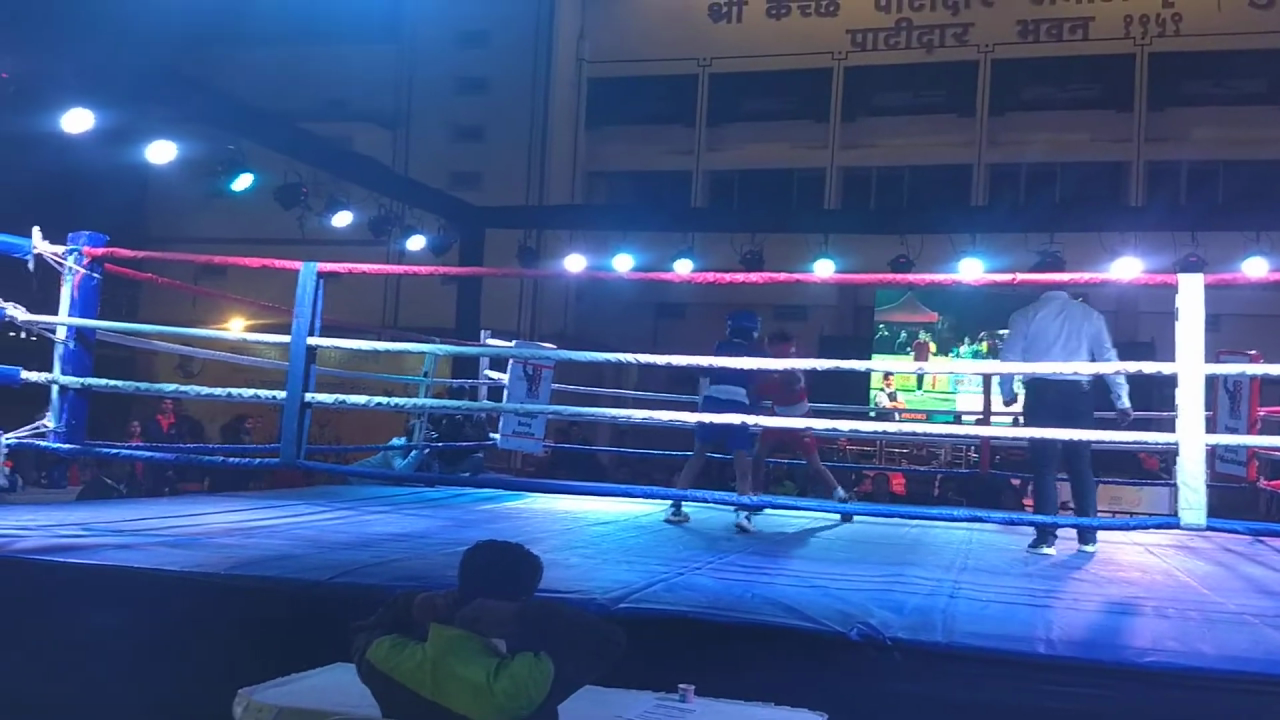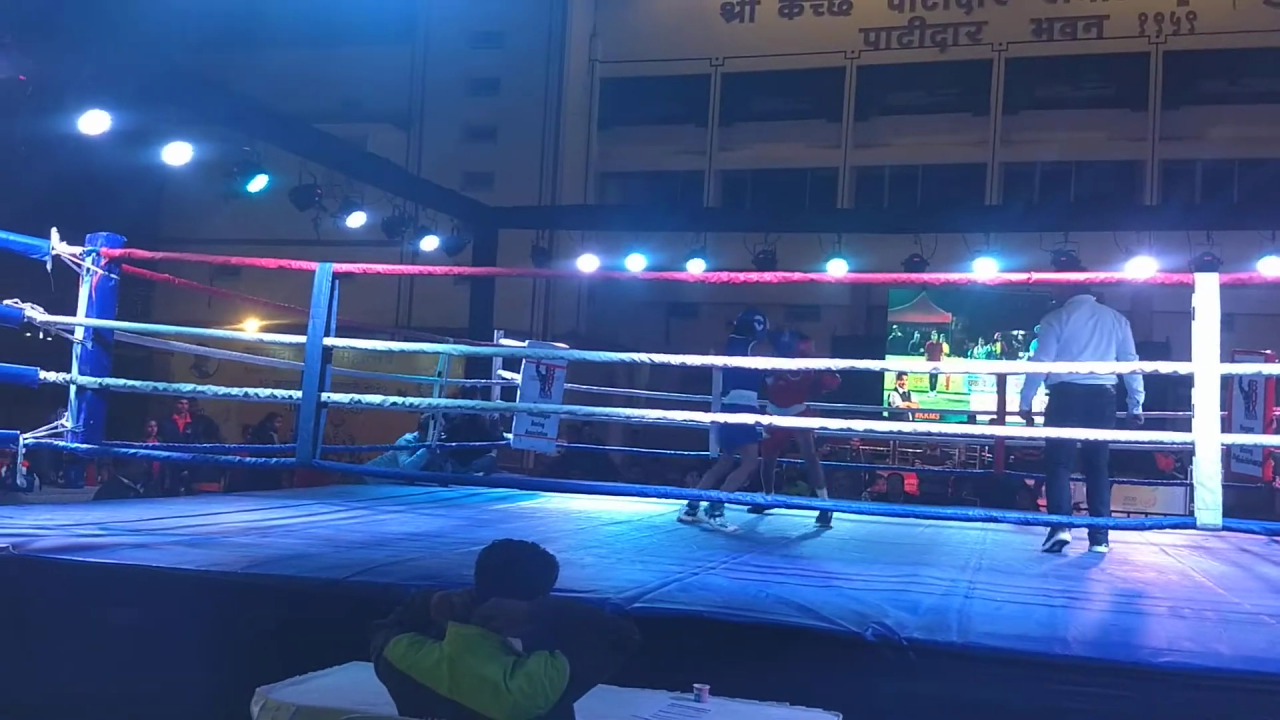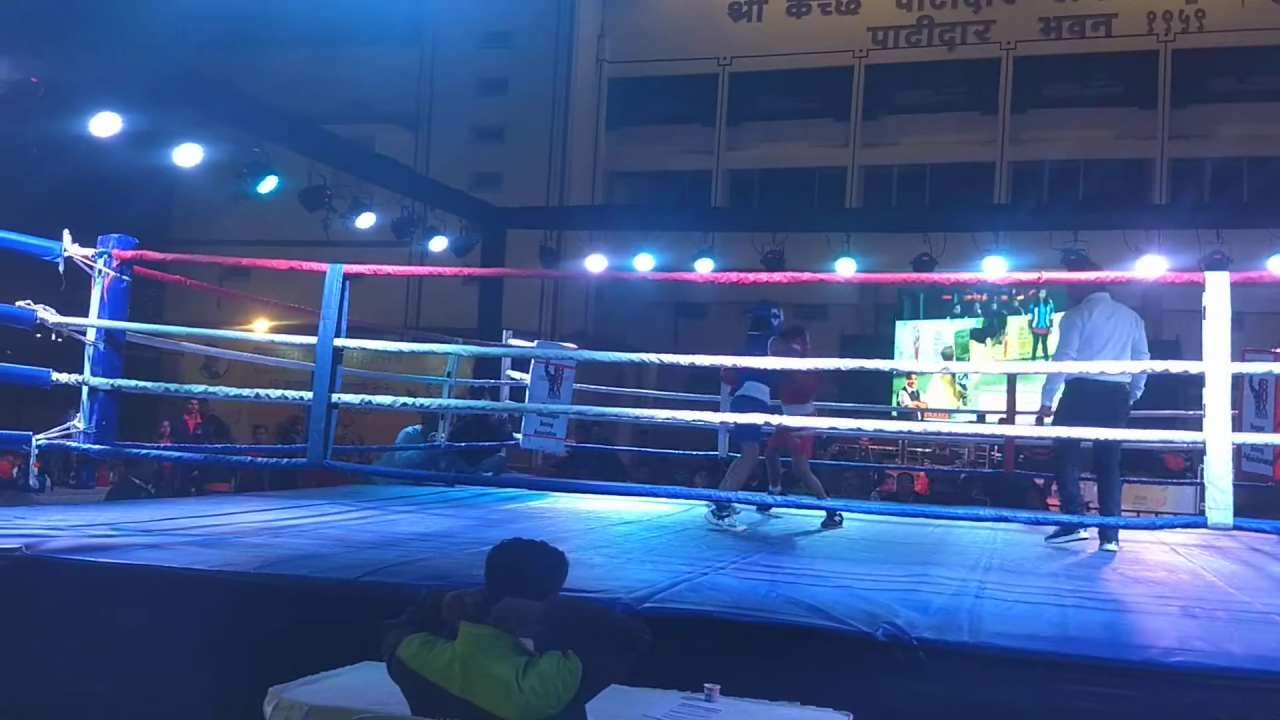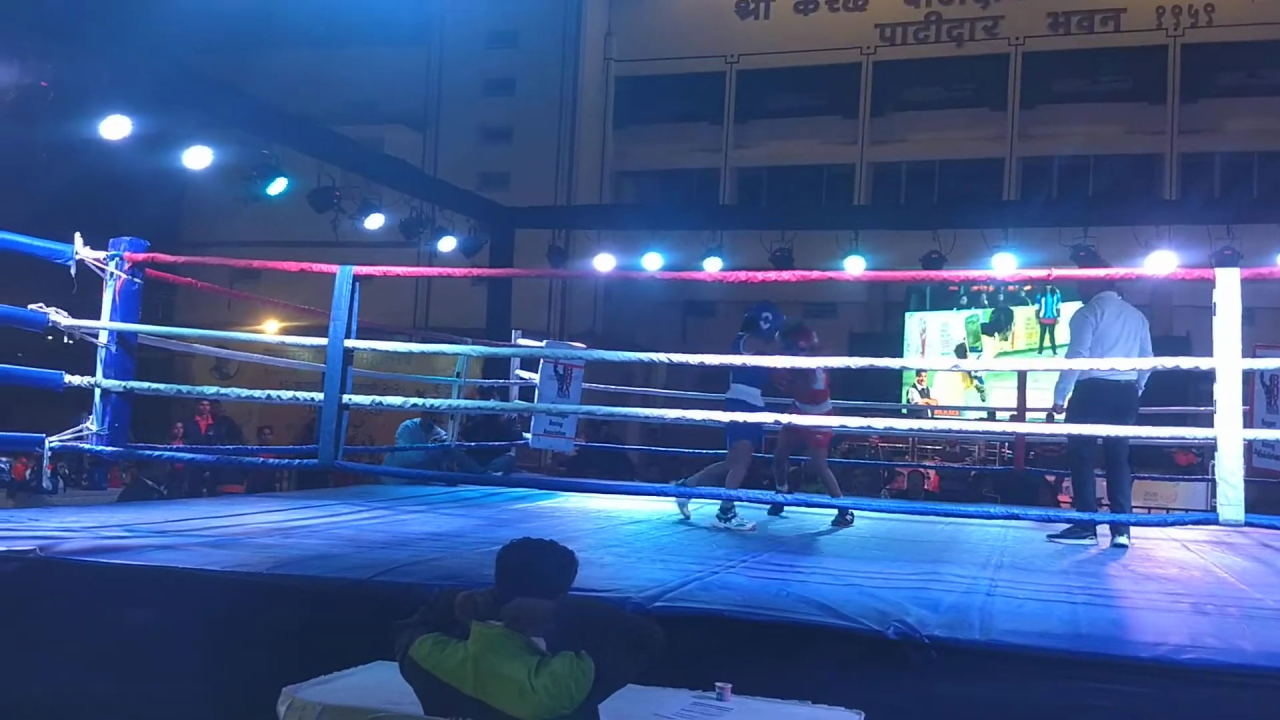
dt=0.2s
person 1, frame 1
left shoulder: (1026, 316)
right shoulder: (1089, 315)
left elbow: (1010, 357)
right elbow: (1108, 358)
left wrist: (1007, 392)
right wrist: (1122, 401)
left hip: (1040, 396)
right hip: (1078, 394)
left knee: (1044, 466)
right knee: (1080, 465)
left ankle: (1046, 537)
right ankle: (1087, 537)
person 1, frame 2
left shoulder: (1056, 319)
right shoulder: (1116, 319)
left elbow: (1040, 363)
right elbow: (1131, 364)
left wrist: (1026, 402)
right wrist: (1136, 405)
left hip: (1066, 396)
right hip: (1102, 398)
left knee: (1058, 464)
right knee: (1098, 466)
left ankle: (1060, 526)
right ankle: (1099, 537)
person 1, frame 3
left shoulder: (1077, 315)
right shoulder: (1132, 317)
left elbow: (1064, 358)
right elbow: (1142, 362)
left wrist: (1047, 398)
right wrist: (1132, 396)
left hip: (1081, 391)
right hip: (1116, 394)
left knee: (1065, 454)
right knee: (1109, 463)
left ankle: (1075, 522)
right ankle: (1110, 535)
person 1, frame 4
left shoulder: (1088, 313)
right shoulder: (1137, 316)
left elbow: (1076, 357)
right elbow: (1147, 360)
left wrist: (1060, 396)
right wrist: (1134, 391)
left hip: (1092, 390)
right hip: (1125, 393)
left knee: (1081, 457)
right knee: (1118, 459)
left ankle: (1085, 527)
right ankle: (1121, 529)
person 2, frame 1
left shoulder: (398, 663)
right shoulder: (525, 682)
left elbow: (366, 635)
right elbow: (609, 639)
left wrist: (410, 607)
right wrist: (524, 615)
person 2, frame 2
left shoulder: (415, 661)
right shoulder: (540, 681)
left elbow: (385, 632)
right elbow: (624, 636)
left wrist: (427, 606)
right wrist: (538, 612)
person 2, frame 3
left shoulder: (426, 661)
right shoulder: (552, 681)
left elbow: (397, 633)
right elbow: (634, 636)
left wrist: (439, 605)
right wrist: (549, 612)
person 2, frame 4
left shoulder: (438, 661)
right shoulder: (564, 680)
left elbow: (409, 633)
right elbow: (648, 638)
left wrist: (451, 605)
right wrist: (562, 612)
person 3, frame 1
left shoulder: (720, 347)
right shoulder: (757, 354)
left elbow: (706, 374)
left hip: (712, 405)
right hip: (738, 409)
left knee: (697, 459)
right knee: (744, 470)
left ankle: (675, 508)
right ankle: (743, 512)
person 3, frame 2
left shoulder: (729, 346)
right shoulder: (754, 347)
left hip: (728, 409)
right hip: (743, 409)
left knee: (724, 464)
right knee: (749, 463)
left ankle: (691, 508)
right ankle: (714, 509)
person 3, frame 3
left shoulder: (747, 343)
right shoulder: (771, 343)
left elbow: (728, 376)
left hip: (742, 402)
right hip: (751, 403)
left knee: (747, 457)
right knee: (749, 459)
left ankle: (720, 499)
right ankle: (721, 510)
person 3, frame 4
left shoulder: (748, 343)
right shoulder: (750, 341)
left hip: (749, 407)
right hip: (741, 405)
left knee: (735, 461)
right knee: (741, 460)
left ankle: (685, 486)
right ankle: (725, 513)
person 4, frame 1
left shoulder: (792, 374)
right shoulder: (776, 371)
right hip: (778, 418)
left knee: (814, 466)
right knee: (758, 457)
left ankle: (842, 498)
person 4, frame 2
left shoulder: (807, 371)
left elbow: (817, 390)
left hip: (798, 417)
left knee: (810, 455)
right knee: (768, 462)
right ankle: (768, 497)
person 4, frame 3
left shoulder: (807, 372)
right hip: (787, 419)
left knee: (800, 469)
right knee: (771, 455)
left ankle: (833, 511)
right ankle: (775, 493)
person 4, frame 4
left shoulder: (812, 369)
left elbow: (799, 390)
left wrist: (783, 379)
right hip: (799, 414)
left knee: (818, 465)
right knee: (779, 457)
left ankle: (845, 510)
right ankle: (782, 493)
